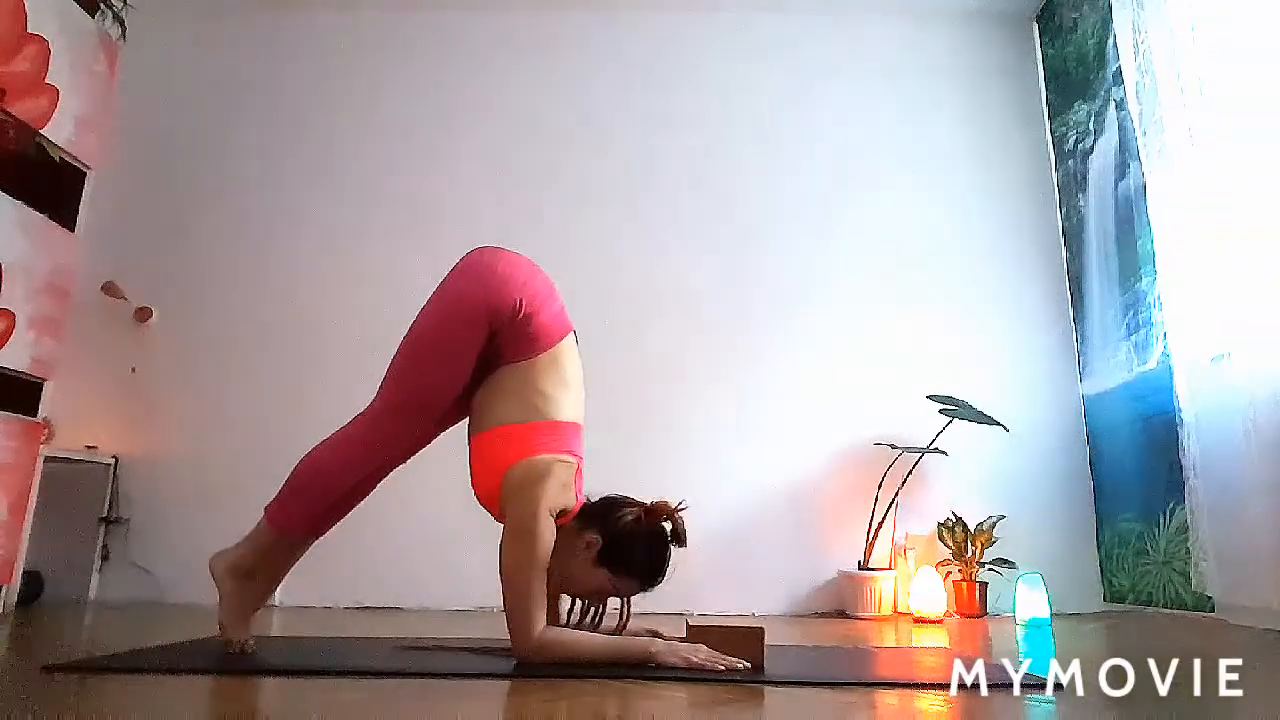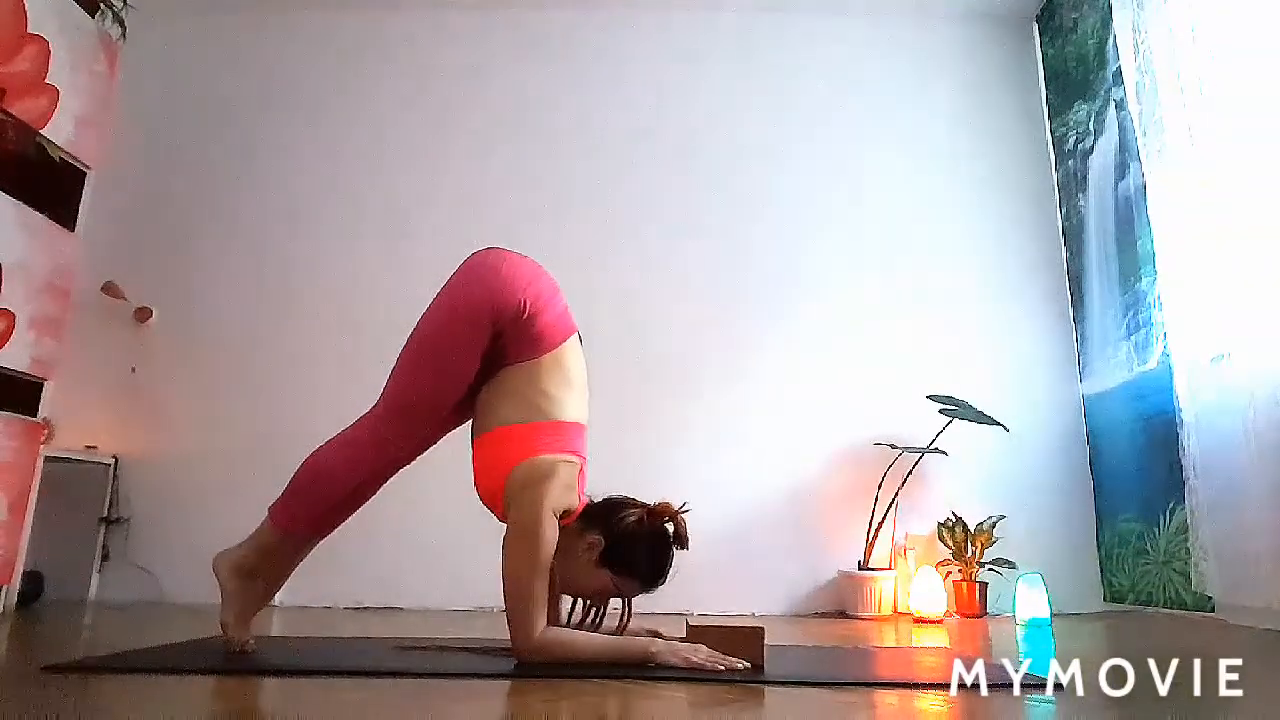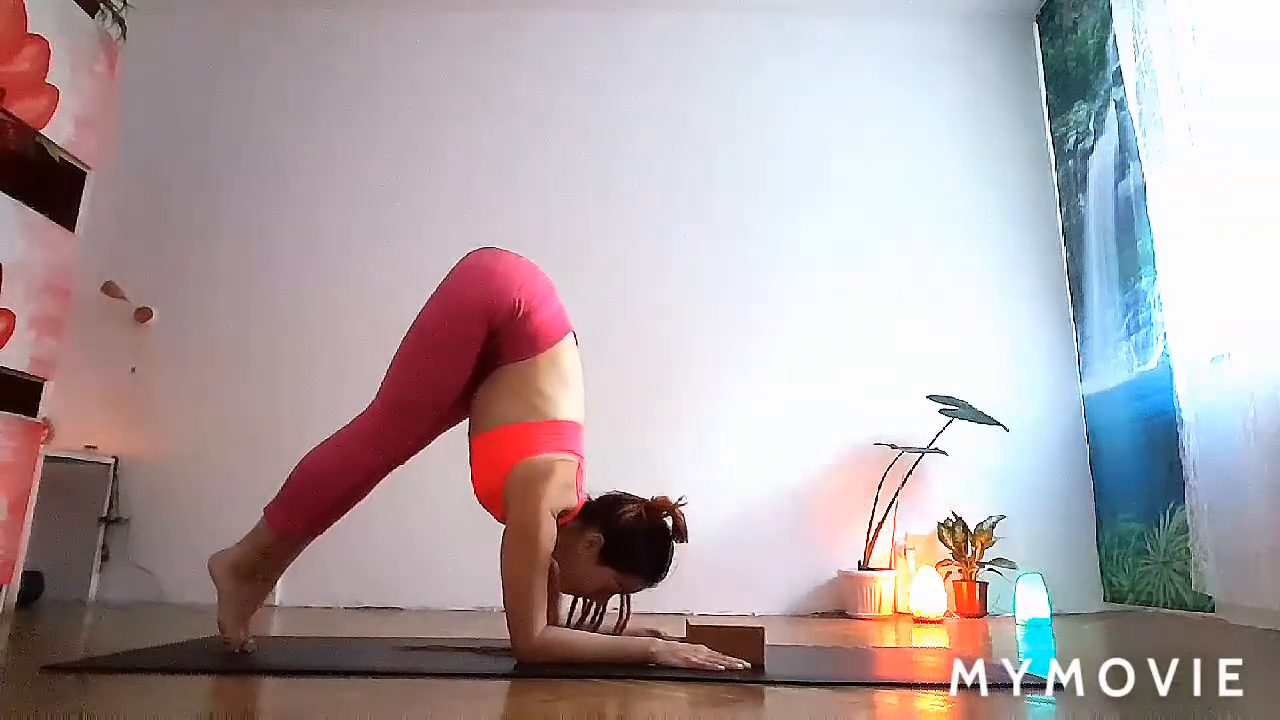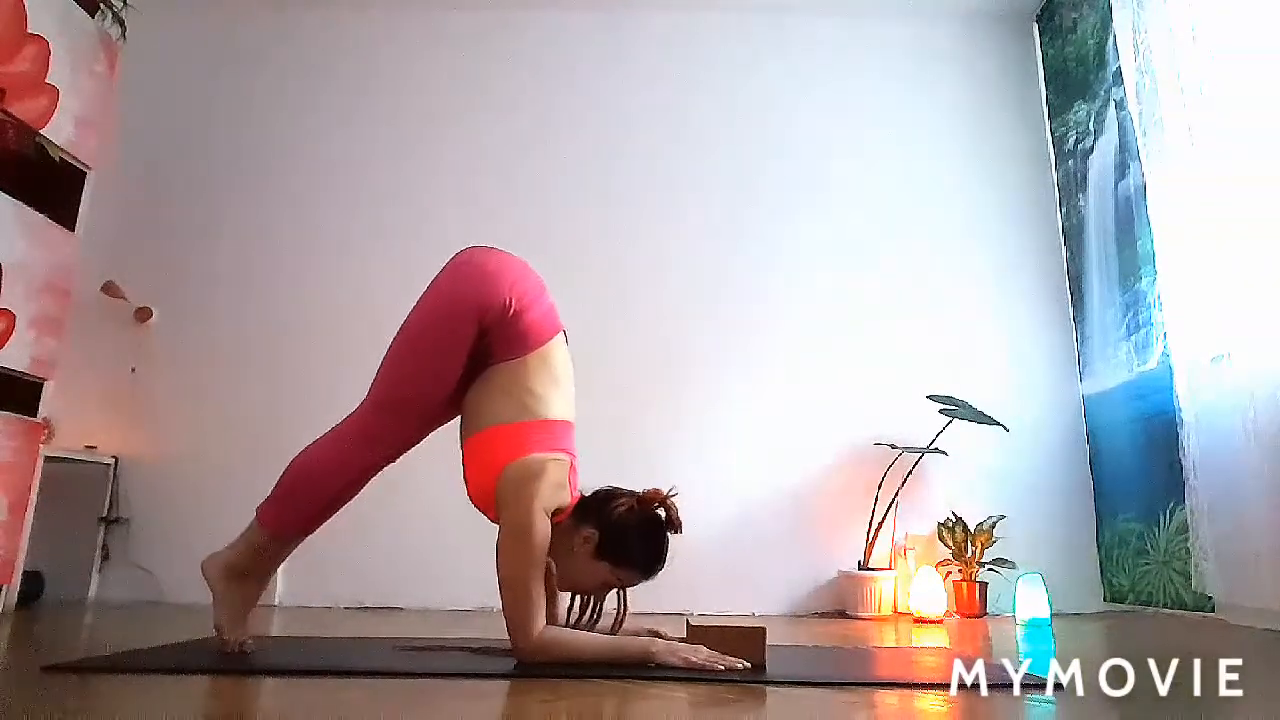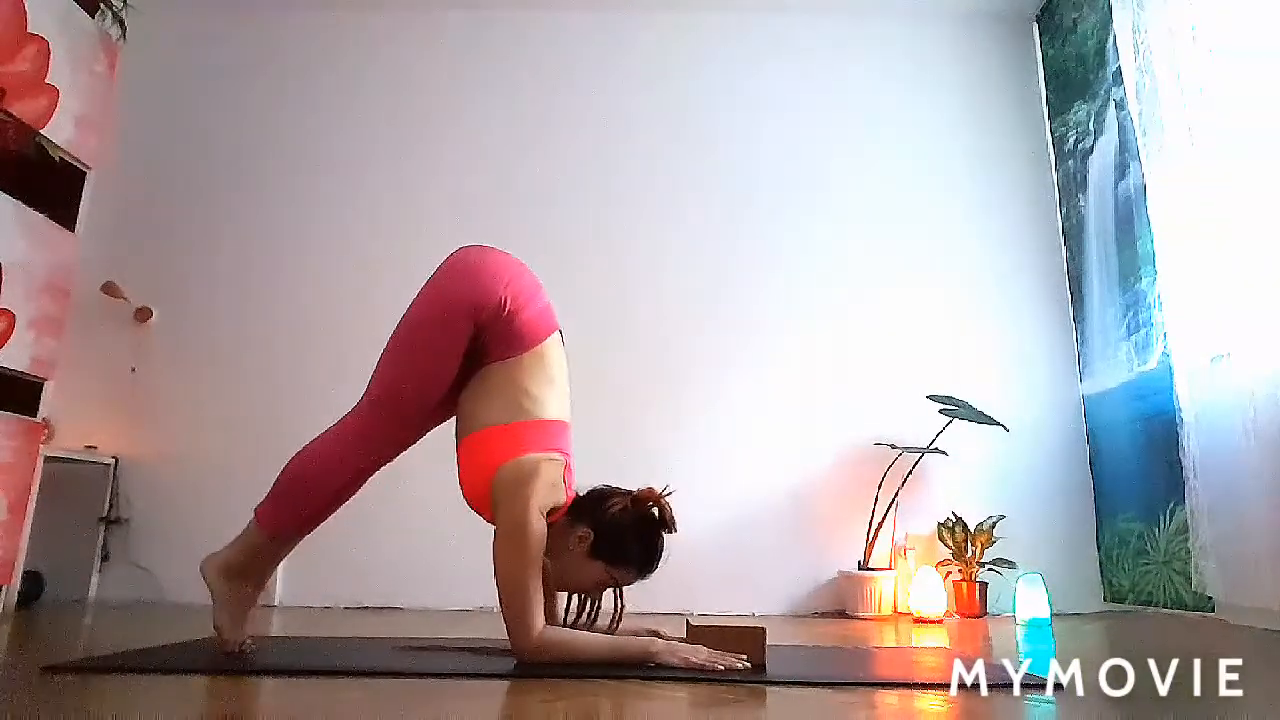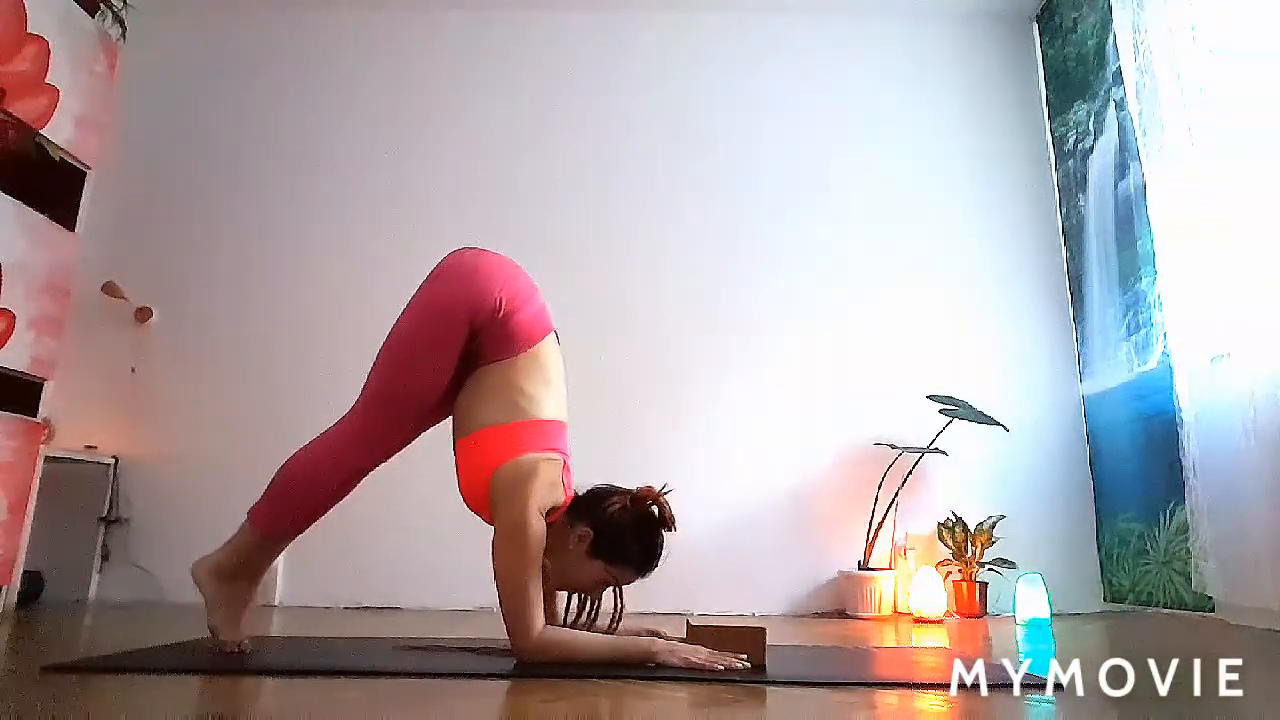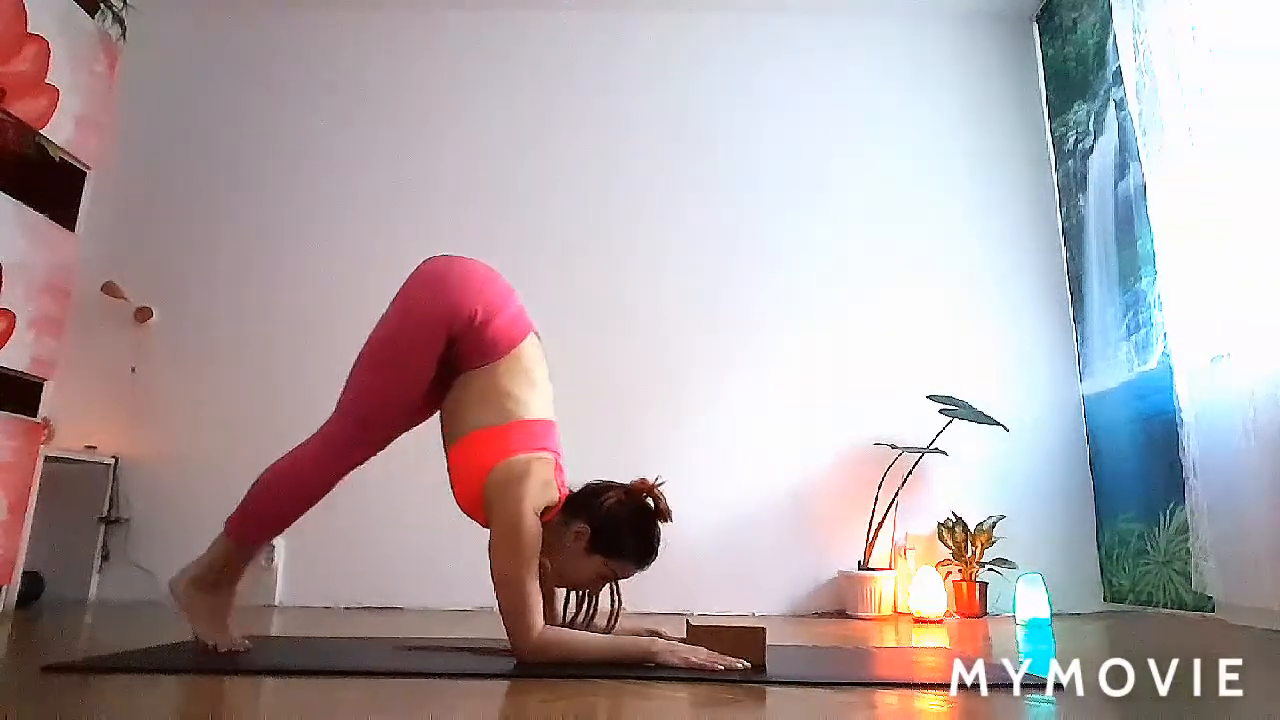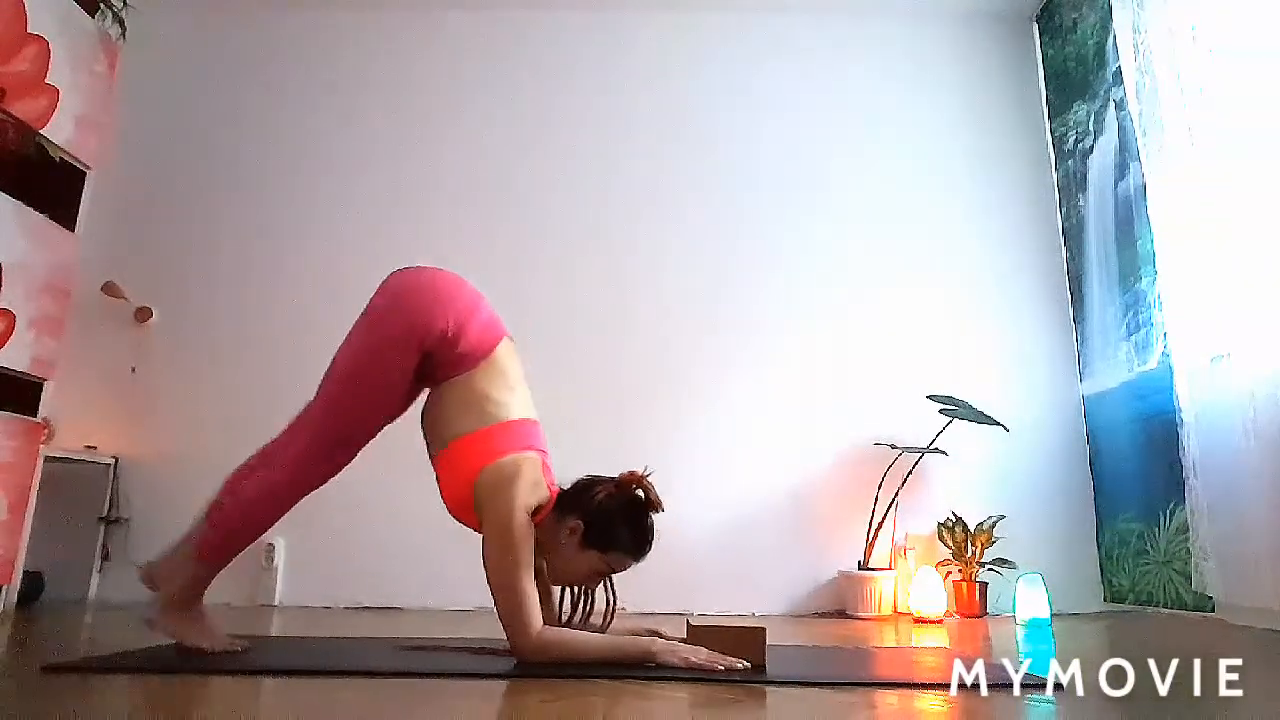
dt=0.2s
person 1, frame 1
right shoulder: (541, 499)
right elbow: (530, 643)
left wrist: (623, 634)
right wrist: (649, 649)
left hip: (510, 311)
left knee: (385, 443)
right knee: (381, 437)
right ankle: (247, 562)
person 1, frame 2
right shoulder: (545, 497)
right elbow: (530, 642)
left wrist: (622, 635)
right wrist: (649, 649)
left hip: (515, 314)
left knee: (390, 445)
right knee: (386, 437)
left ankle: (262, 571)
right ankle: (252, 561)
person 1, frame 3
right shoulder: (543, 497)
right elbow: (529, 643)
left wrist: (621, 634)
right wrist: (650, 649)
left hip: (510, 313)
left knee: (387, 444)
left ankle: (257, 567)
right ankle: (248, 560)
person 1, frame 4
right shoulder: (535, 498)
right elbow: (530, 642)
left wrist: (625, 635)
right wrist: (649, 649)
left hip: (500, 314)
left knee: (377, 443)
left ankle: (252, 569)
right ankle: (240, 562)
person 1, frame 5
right shoulder: (531, 498)
right elbow: (529, 642)
left wrist: (632, 636)
right wrist: (649, 648)
left hip: (495, 313)
left knee: (374, 443)
left ankle: (250, 568)
right ankle: (238, 562)
person 1, frame 6
right shoulder: (529, 498)
right elbow: (530, 642)
left wrist: (627, 635)
right wrist: (650, 648)
left hip: (491, 314)
left knee: (372, 442)
right knee: (365, 436)
left ankle: (245, 567)
right ankle: (231, 564)
person 1, frame 7
right shoulder: (524, 496)
right elbow: (530, 641)
left wrist: (620, 635)
right wrist: (650, 648)
left hip: (469, 318)
right hip: (451, 299)
left knee: (350, 444)
right knee: (343, 442)
left ankle: (223, 572)
right ankle: (207, 574)
person 1, frame 8
left shoulder: (536, 499)
right shoulder: (515, 499)
left elbow: (542, 626)
right elbow: (529, 641)
left wrist: (629, 641)
right wrist: (647, 647)
left hip: (438, 325)
right hip: (421, 313)
left knee: (312, 446)
right knee: (311, 455)
left ankle: (182, 560)
right ankle: (180, 593)
